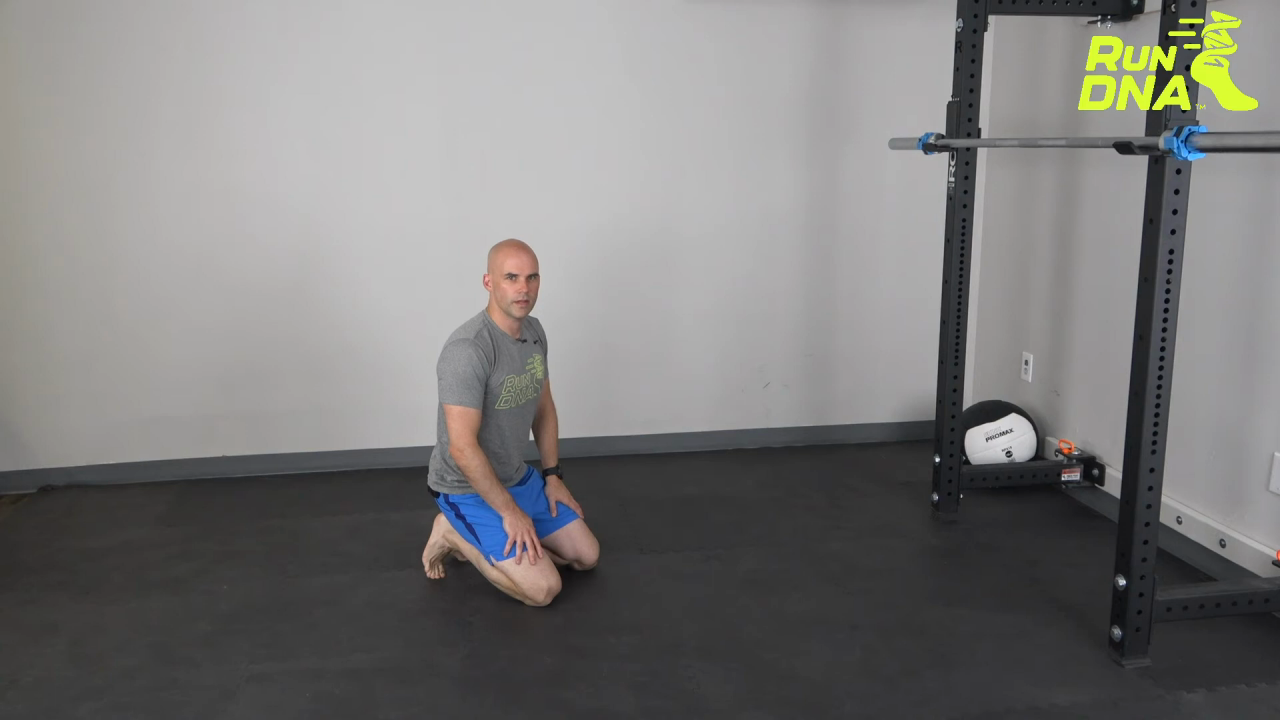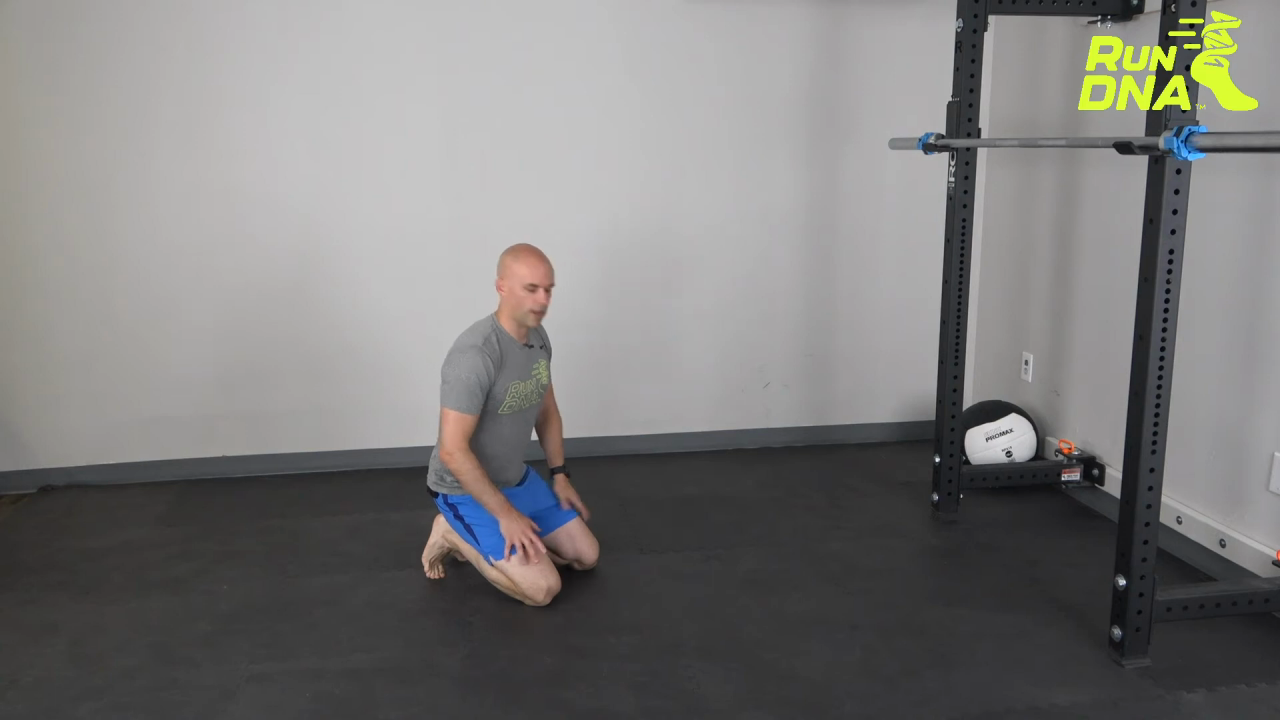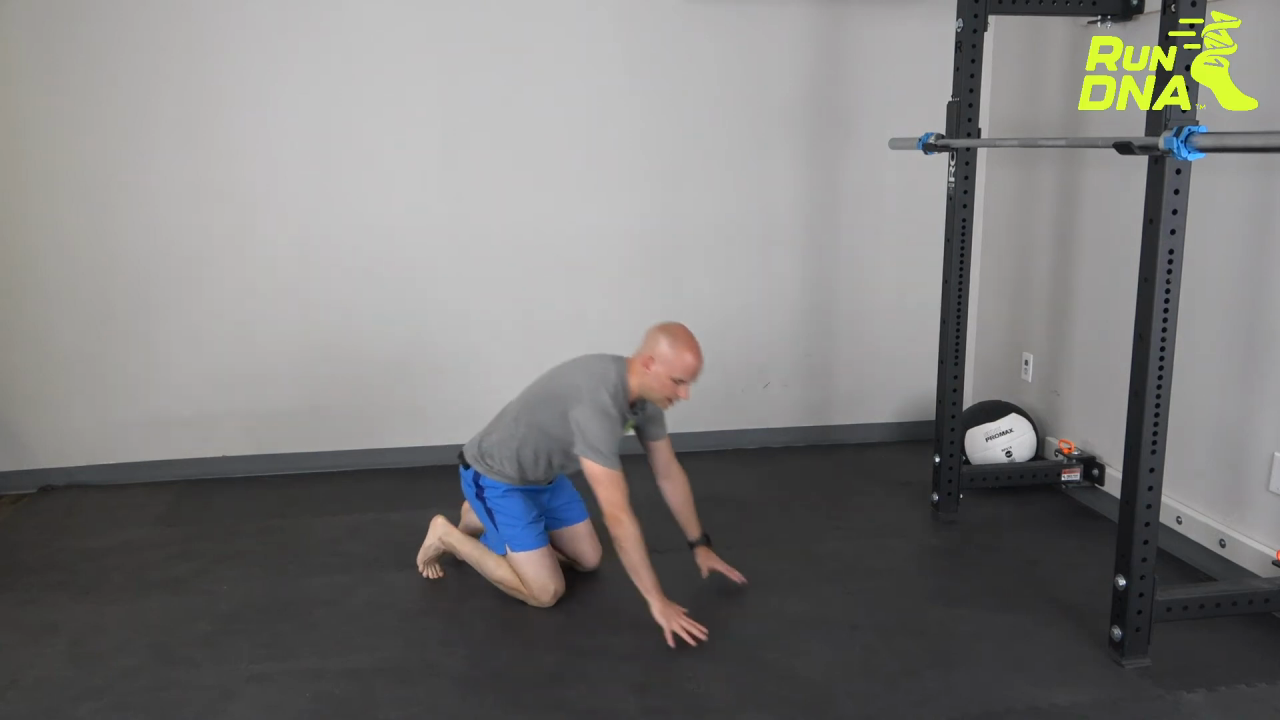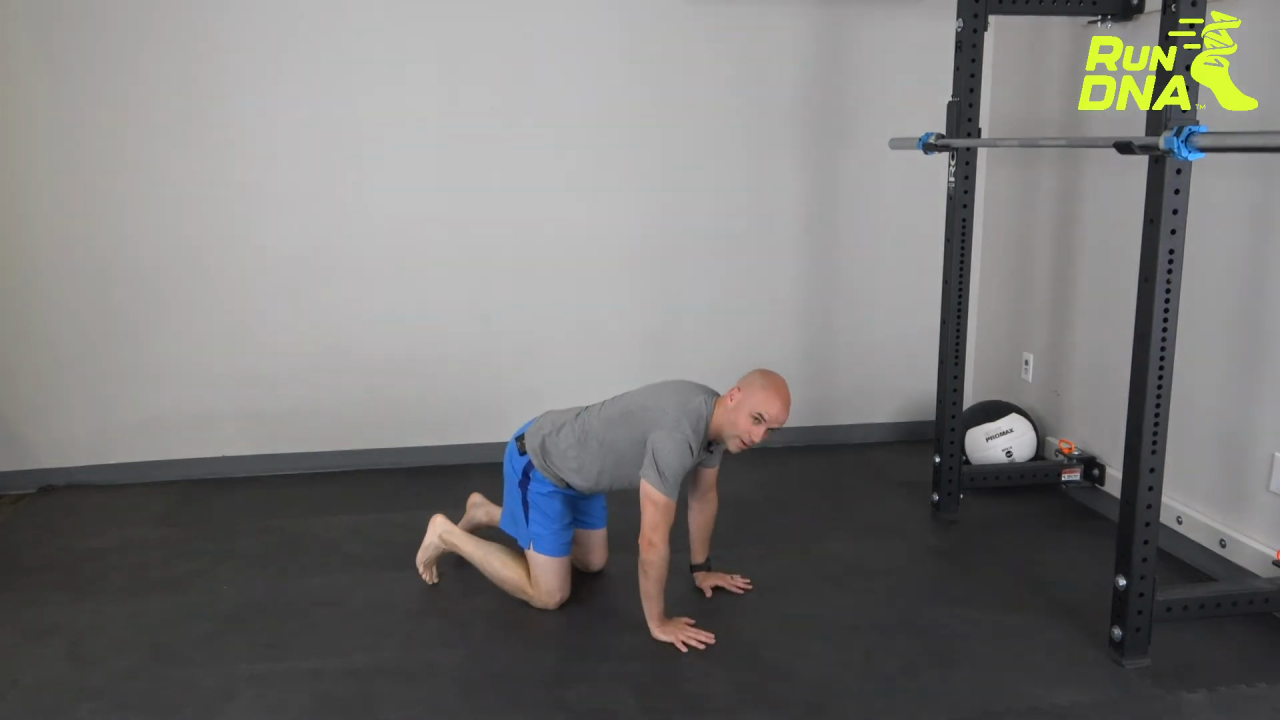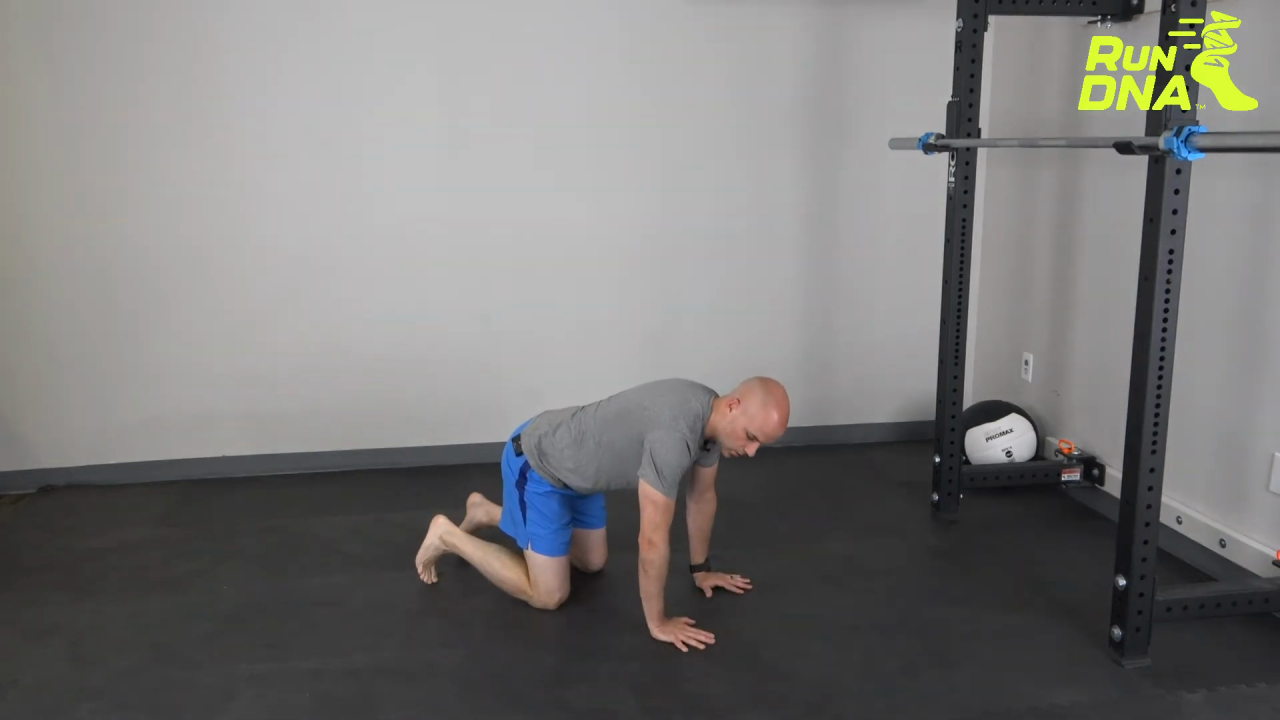
dt=1s
person 1, frame 1
left shoulder: (534, 332)
right shoulder: (468, 350)
left elbow: (543, 408)
right elbow: (463, 448)
left wrist: (553, 476)
right wrist: (510, 512)
left hip: (519, 477)
right hip: (469, 490)
left knee: (586, 556)
right knee: (543, 588)
left ankle: (477, 538)
right ankle: (454, 533)
person 1, frame 2
left shoulder: (538, 337)
right shoulder: (475, 355)
left elbow: (547, 410)
right elbow: (453, 451)
left wrist: (559, 474)
right wrist: (505, 514)
left hip: (520, 479)
right hip: (468, 491)
left knee: (586, 556)
right knee: (542, 588)
left ankle: (485, 536)
right ankle: (454, 534)
person 1, frame 3
left shoulder: (645, 394)
right shoulder: (598, 403)
left elbow: (669, 472)
right elbow: (617, 515)
left wrist: (700, 545)
right wrist: (657, 601)
left hip: (544, 473)
right hip: (499, 477)
left knee: (589, 559)
right knee: (546, 591)
left ankle: (480, 521)
right ankle: (448, 536)
person 1, frame 4
left shoulder: (713, 416)
right shoulder: (678, 435)
left elbow: (703, 496)
right elbow: (652, 541)
left wrist: (701, 568)
right wrist: (658, 622)
left hip: (572, 461)
right hip: (539, 464)
left knee: (592, 563)
right knee: (549, 595)
left ankle: (487, 512)
right ankle: (447, 536)
person 1, frame 5
left shoulder: (711, 416)
right shoulder: (674, 434)
left elbow: (702, 495)
right elbow: (652, 541)
left wrist: (701, 569)
right wrist: (657, 622)
left hip: (573, 463)
right hip: (536, 463)
left knee: (592, 563)
right knee: (549, 595)
left ankle: (488, 511)
right ankle: (448, 535)
